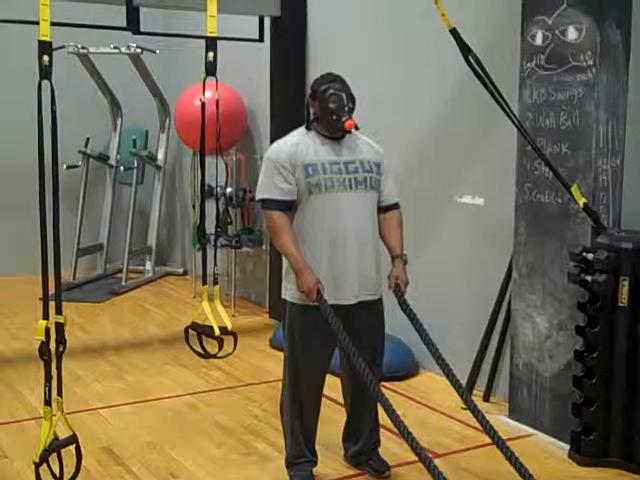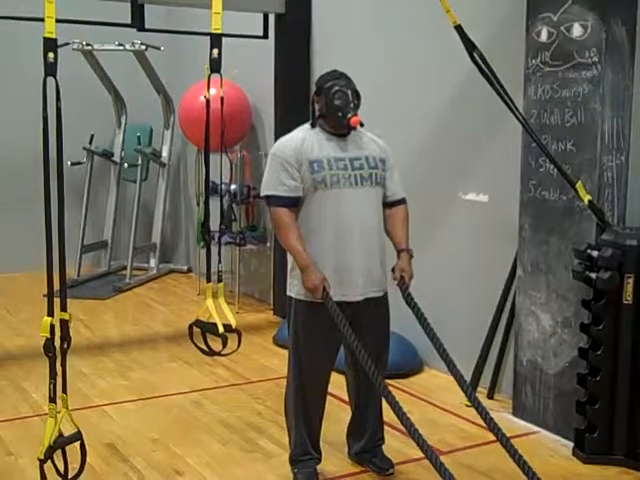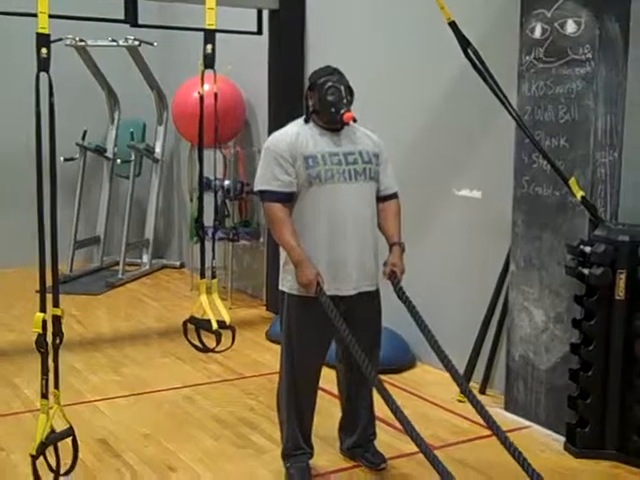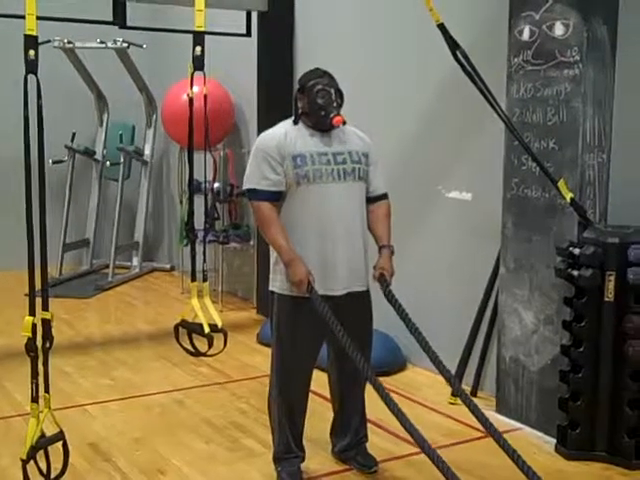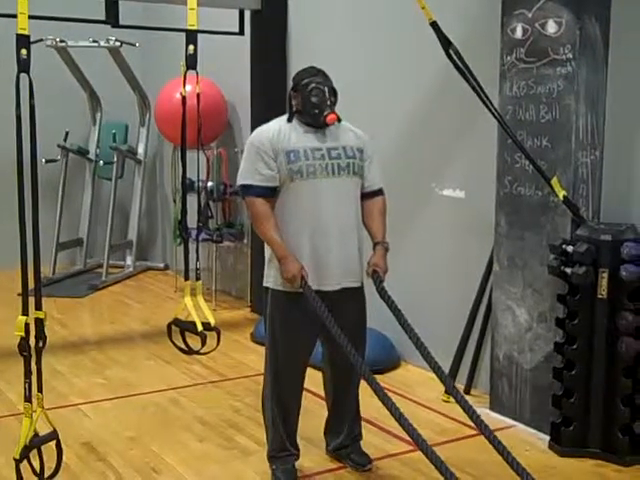
dt=0.4s
person 1, frame 1
left shoulder: (371, 152)
right shoulder: (287, 151)
left elbow: (388, 210)
right elbow: (276, 215)
left wrist: (397, 258)
right wrist: (301, 269)
left hip: (366, 289)
right hip: (311, 291)
left knee: (365, 375)
right knee: (304, 379)
person 1, frame 2
left shoulder: (376, 147)
right shoulder: (292, 147)
left elbow: (394, 205)
right elbow: (281, 212)
left wrist: (403, 252)
right wrist: (307, 266)
left hip: (371, 285)
right hip: (317, 287)
left knee: (370, 371)
right knee: (309, 376)
left ankle: (366, 446)
person 1, frame 3
left shoulder: (370, 142)
right shoulder: (286, 142)
left elbow: (387, 199)
right elbow: (275, 207)
left wrist: (395, 246)
right wrist: (301, 262)
left hip: (363, 280)
right hip: (309, 283)
left knee: (361, 366)
right knee: (301, 371)
left ankle: (358, 440)
person 1, frame 4
left shoulder: (359, 142)
right shoulder: (275, 142)
left elbow: (377, 200)
right elbow: (263, 206)
left wrist: (385, 249)
right wrist: (291, 261)
left hip: (353, 281)
right hip: (299, 284)
left knee: (352, 368)
right knee: (292, 373)
left ankle: (350, 443)
person 1, frame 5
left shoulder: (355, 139)
right shoulder: (268, 138)
left elbow: (372, 196)
right elbow: (257, 202)
left wrist: (379, 245)
right wrist: (285, 257)
left hip: (347, 277)
right hip: (293, 280)
left knee: (347, 365)
right knee: (285, 370)
left ankle: (344, 441)
